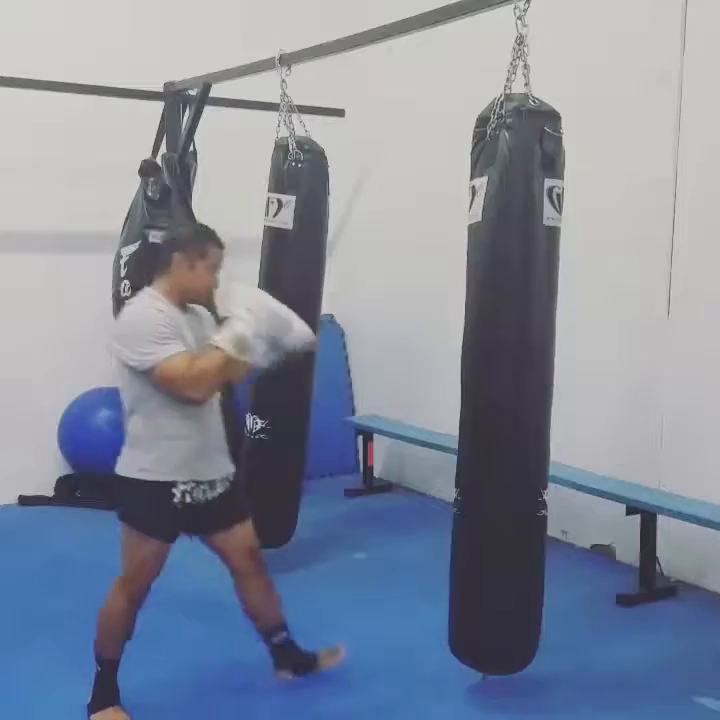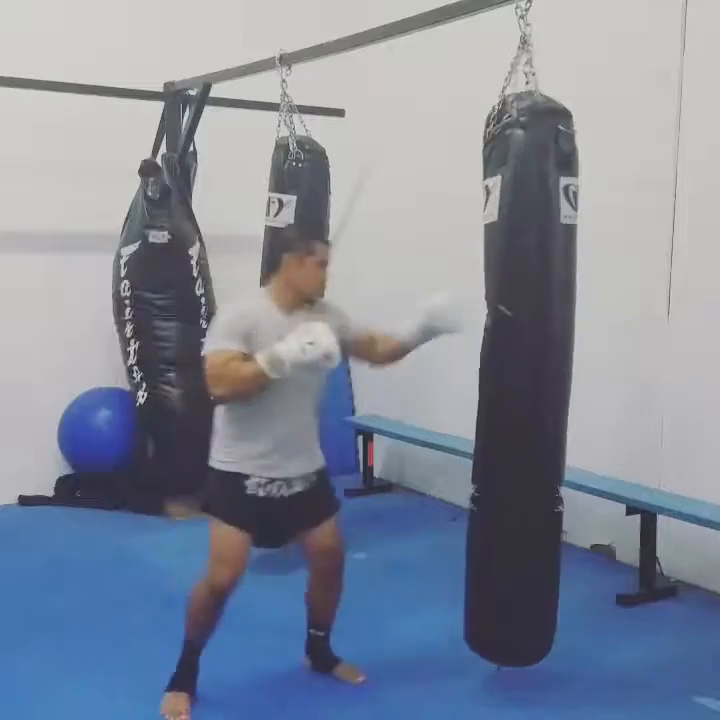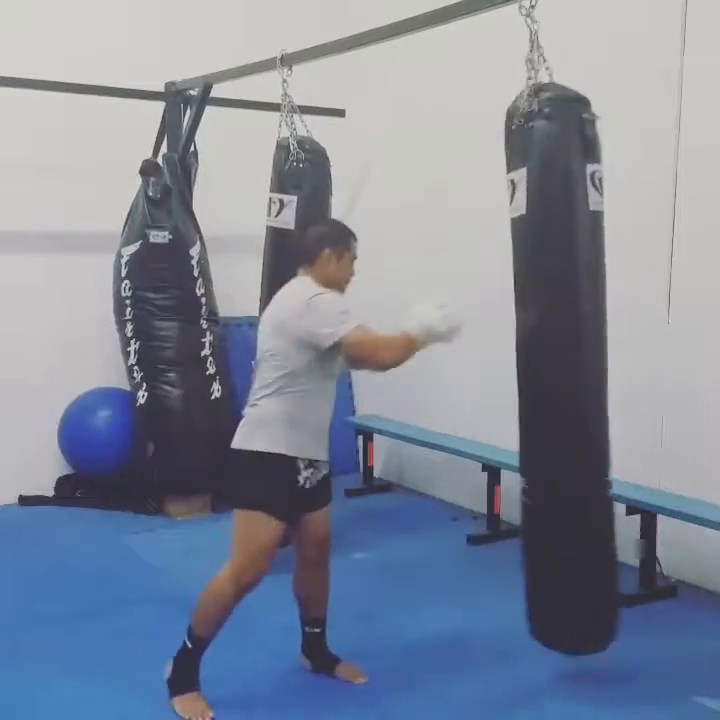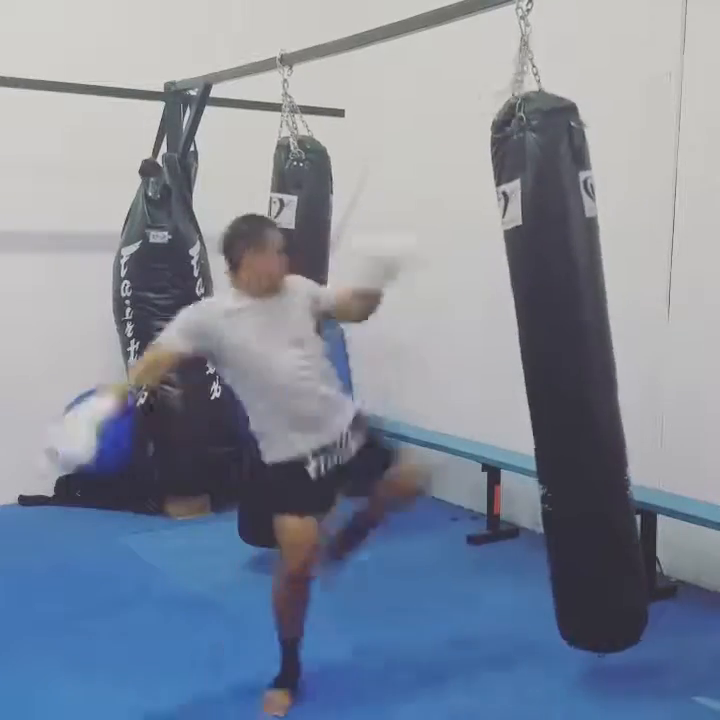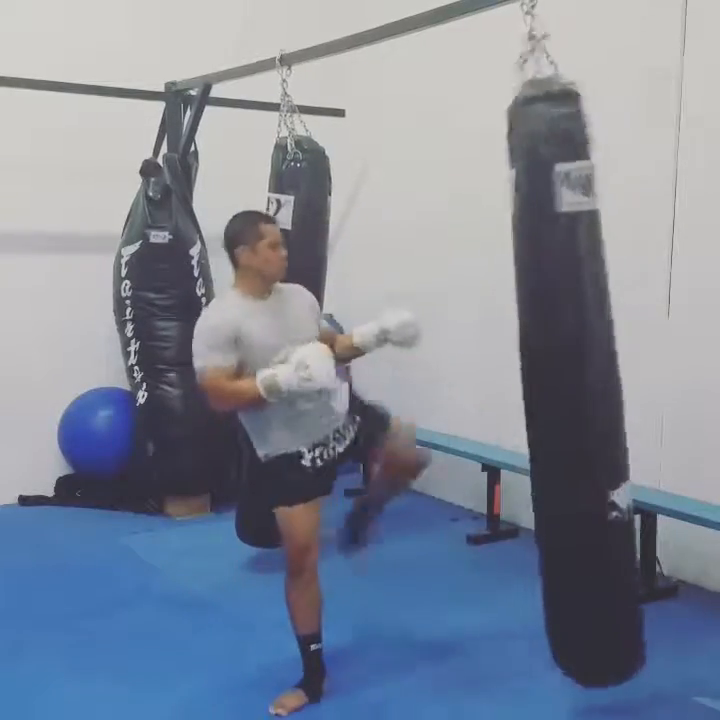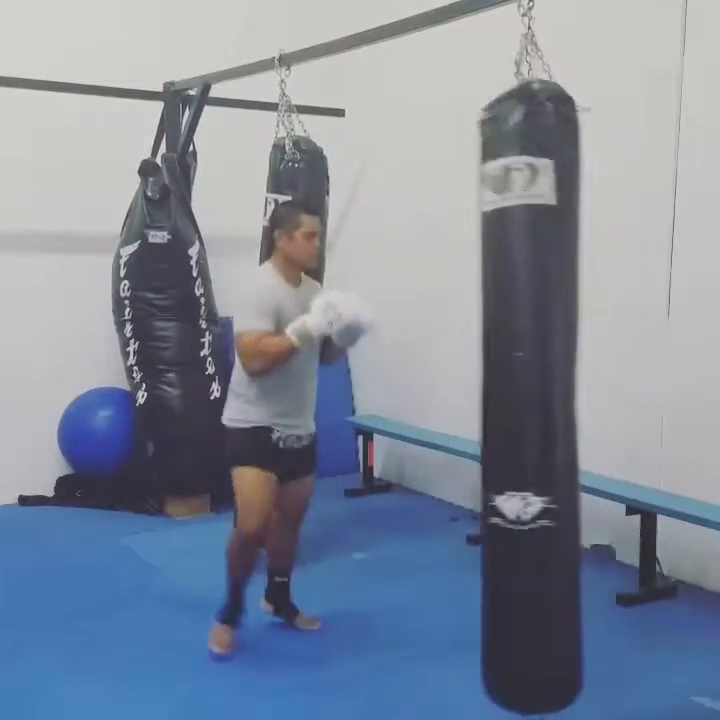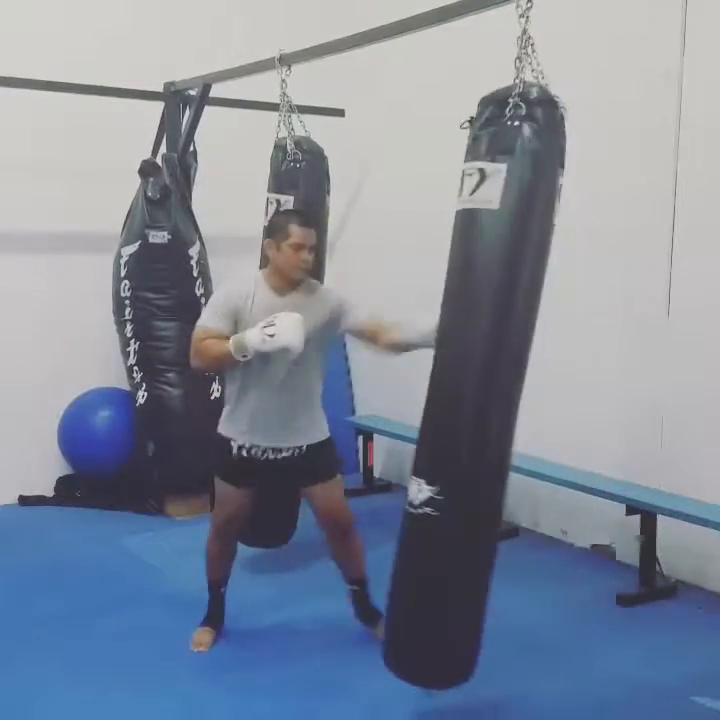
dt=0.4s
person 1, frame 1
left shoulder: (197, 315)
right shoulder: (142, 318)
left elbow: (222, 377)
right elbow: (193, 384)
left wrist: (268, 349)
right wrist: (238, 334)
left hip: (211, 470)
right hip: (156, 479)
left knee: (248, 561)
right knee: (134, 585)
left ankle: (289, 657)
person 1, frame 2
left shoulder: (324, 316)
right shoulder: (239, 316)
left elbow: (376, 350)
right elbow: (221, 385)
left wrist: (420, 330)
right wrist: (280, 358)
left hip: (301, 469)
right hip: (240, 471)
left knee: (330, 557)
right knee: (222, 579)
left ankle: (319, 654)
right ankle: (182, 677)
person 1, frame 3
left shoulder: (299, 302)
right shoulder: (315, 303)
right elbow: (379, 355)
left wrist: (354, 352)
right wrist: (427, 329)
left hip: (301, 454)
right hip: (268, 454)
left knee: (317, 548)
right knee: (247, 570)
left ankle: (317, 651)
right ankle: (182, 676)
person 1, frame 4
left shoulder: (297, 290)
right shoulder: (208, 317)
left elbow: (356, 309)
right elbow: (153, 363)
left wrist: (377, 281)
left hip: (346, 429)
right hip: (293, 457)
left knee: (407, 487)
right knee: (297, 567)
left ankle: (349, 536)
right ankle: (287, 674)
person 1, frame 5
left shoulder: (299, 296)
right shoulder: (217, 322)
left elbow: (329, 346)
right elbow: (218, 396)
left wrist: (374, 334)
right wrist: (276, 380)
left hip: (340, 414)
right hip: (289, 453)
left knee: (407, 462)
right knee: (301, 556)
left ankle: (361, 516)
right ankle: (313, 676)
person 1, frame 6
left shoulder: (312, 290)
right shoulder: (259, 291)
left elbow: (323, 353)
right elbow: (254, 359)
left wrist: (343, 333)
right wrist: (307, 326)
left hip: (299, 427)
right hip: (253, 427)
left knee: (291, 519)
right knee: (253, 525)
left ankle: (278, 598)
right ankle: (231, 610)
person 1, frame 7
left shoulder: (326, 299)
right shoulder: (233, 295)
left elbow: (377, 333)
right elbow: (200, 356)
left wrist: (417, 336)
right wrist: (249, 343)
left hip: (307, 437)
right hip: (245, 436)
left knee: (340, 521)
right knee: (224, 527)
left ankle: (366, 606)
right ankle: (215, 614)
